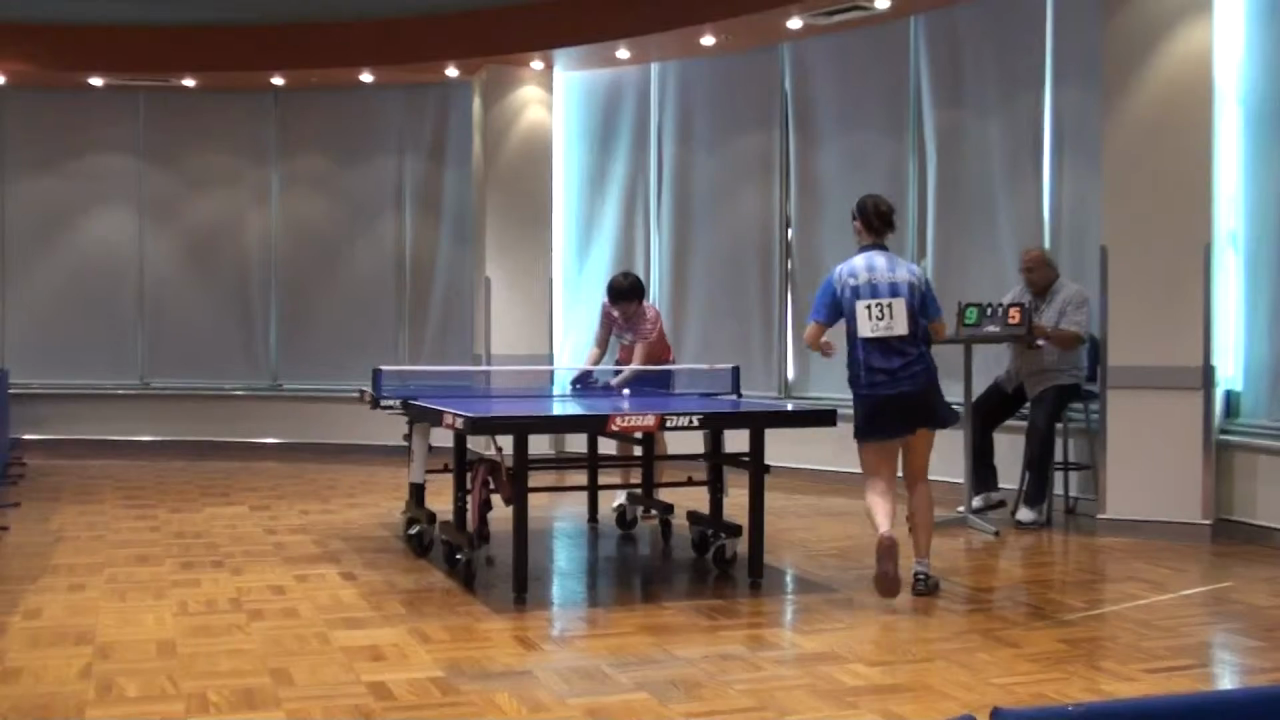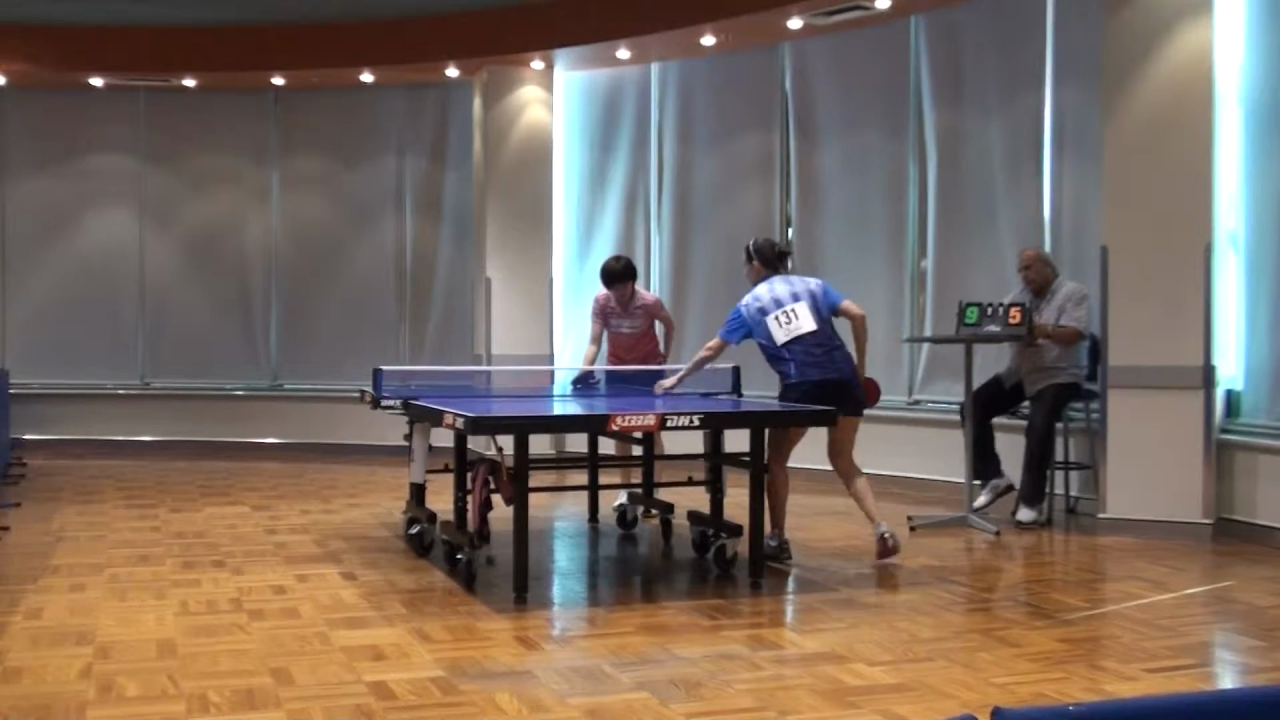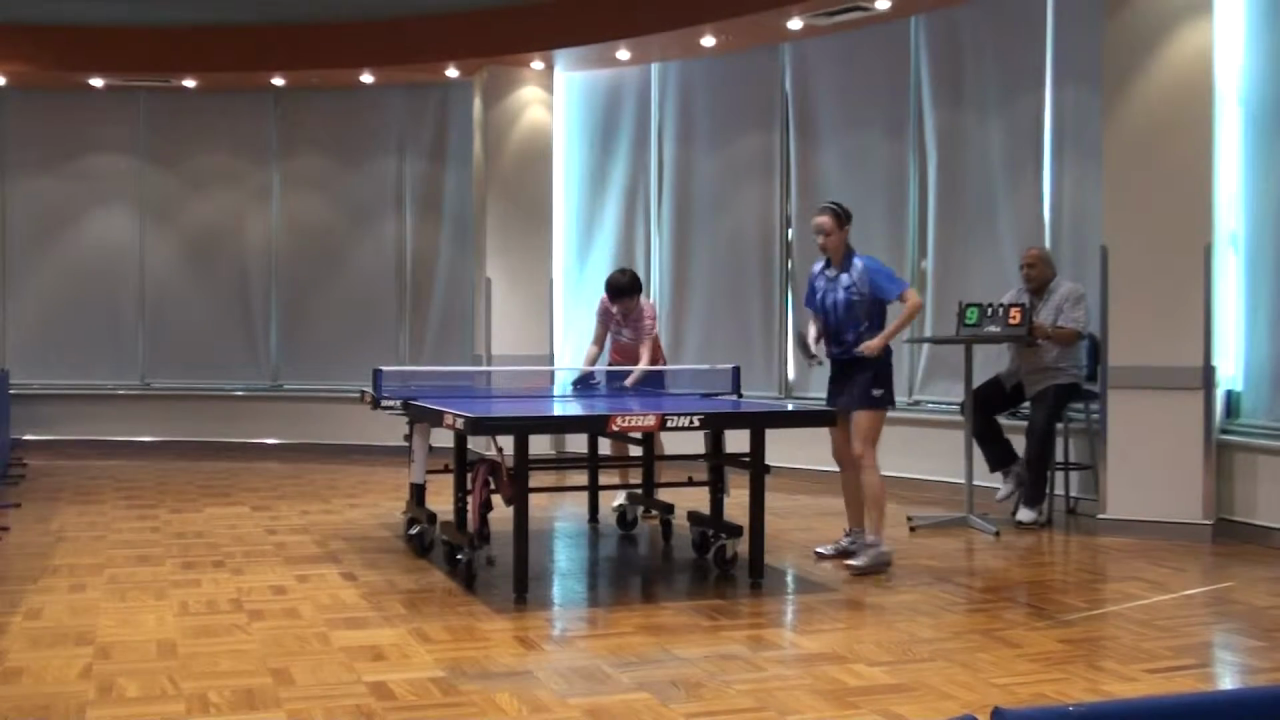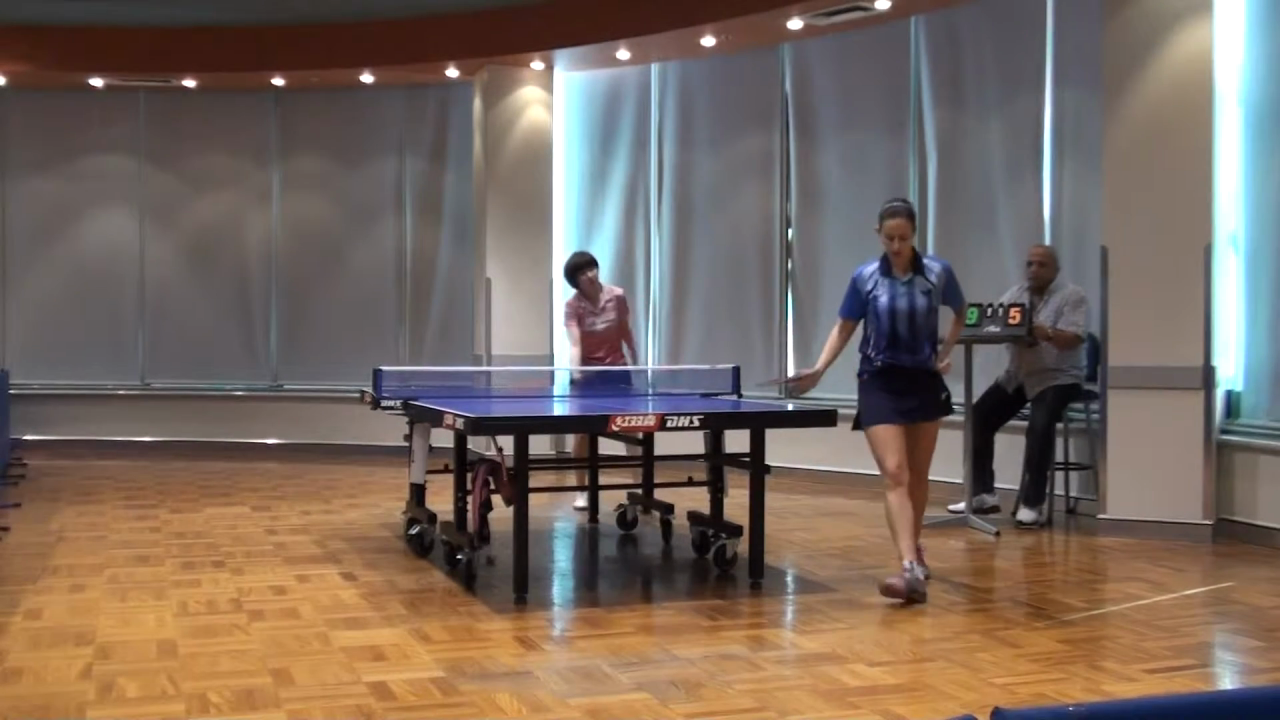
dt=0.7s
person 1, frame 1
left shoulder: (841, 275)
right shoulder: (913, 274)
left elbow: (810, 338)
right elbow: (938, 332)
left wrist: (824, 346)
left hip: (873, 392)
right hip: (919, 389)
left knee: (877, 486)
right knee: (917, 479)
left ankle: (886, 538)
right ankle: (923, 568)
person 1, frame 2
left shoulder: (749, 304)
right shoulder: (813, 285)
left elbow: (711, 350)
right elbow: (858, 315)
left wrist: (677, 379)
right wrist: (860, 363)
left hip: (803, 384)
right hip: (842, 379)
left knee: (776, 460)
right knee: (844, 462)
left ankle: (777, 540)
right ankle: (881, 529)
person 1, frame 3
left shoulder: (868, 269)
right shoulder: (818, 274)
left elbow: (914, 302)
left wrist: (882, 339)
right wrist: (812, 339)
left hip: (868, 370)
right hip: (839, 370)
left knee: (863, 456)
right knee: (844, 457)
left ankle: (876, 545)
right ankle: (855, 537)
person 1, frame 4
left shoulder: (939, 273)
right shoulder: (865, 278)
left elbow: (959, 314)
right elbow: (844, 329)
left wrist: (946, 351)
right wrist: (818, 370)
left hip: (925, 382)
right hip: (880, 383)
left knee: (918, 476)
right knee: (896, 475)
left ankle: (912, 546)
right ankle: (909, 571)
person 2, frame 1
left shoulder: (1074, 295)
right shoulder: (1017, 294)
left elbow: (1075, 338)
left wrist: (1046, 332)
left hip: (1057, 378)
right hip: (1018, 376)
left knee: (1040, 425)
right knee: (977, 416)
left ankle: (1033, 504)
right ankle: (987, 492)
person 2, frame 2
left shoulder: (1073, 293)
right shoulder: (1019, 295)
left elbow: (1074, 334)
left wrist: (1045, 331)
left hip: (1058, 375)
right hip: (1019, 373)
left knee: (1039, 424)
right knee: (973, 407)
left ankle: (1032, 503)
right ankle: (994, 479)
person 2, frame 3
left shoulder: (1071, 293)
right shoulder: (1015, 295)
left elbow: (1073, 335)
left wrist: (1047, 332)
left hip: (1058, 376)
right hip: (1018, 374)
left knee: (1039, 426)
right knee: (975, 405)
left ankle: (1031, 504)
right ankle: (1011, 468)
person 2, frame 4
left shoulder: (1073, 295)
right shoulder: (1014, 293)
left elbow: (1073, 339)
left wrist: (1047, 334)
left hip: (1057, 377)
right hip: (1017, 375)
left knee: (1040, 426)
right knee: (979, 417)
left ankle: (1032, 504)
right ankle: (983, 494)
person 3, frame 1
left shoulder: (649, 316)
right shoulder: (608, 307)
left elbow: (637, 365)
right elbow: (600, 347)
left wrist: (613, 384)
left hip: (655, 368)
right hip: (625, 365)
left knee: (654, 430)
left ankle: (654, 493)
right ankle: (625, 489)
person 3, frame 2
left shoulder: (650, 302)
right shoulder: (601, 302)
left elbow: (670, 325)
right elbow: (595, 343)
left wrist: (667, 358)
right wrist: (584, 371)
left hip: (649, 370)
right hip: (617, 372)
right ankle: (626, 489)
person 3, frame 3
left shoulder: (646, 313)
right shoulder: (605, 304)
left elbow: (645, 360)
right elbow: (597, 343)
left wrist: (630, 383)
right wrist: (584, 372)
left hip: (647, 373)
right hip: (618, 369)
person 3, frame 4
left shoulder: (616, 296)
right shoulder: (573, 306)
left elbow: (626, 333)
right elbow: (575, 346)
left wrist: (637, 364)
right wrist: (577, 372)
left hip: (617, 370)
right hip: (588, 373)
right knee: (584, 432)
right ankle: (582, 490)
